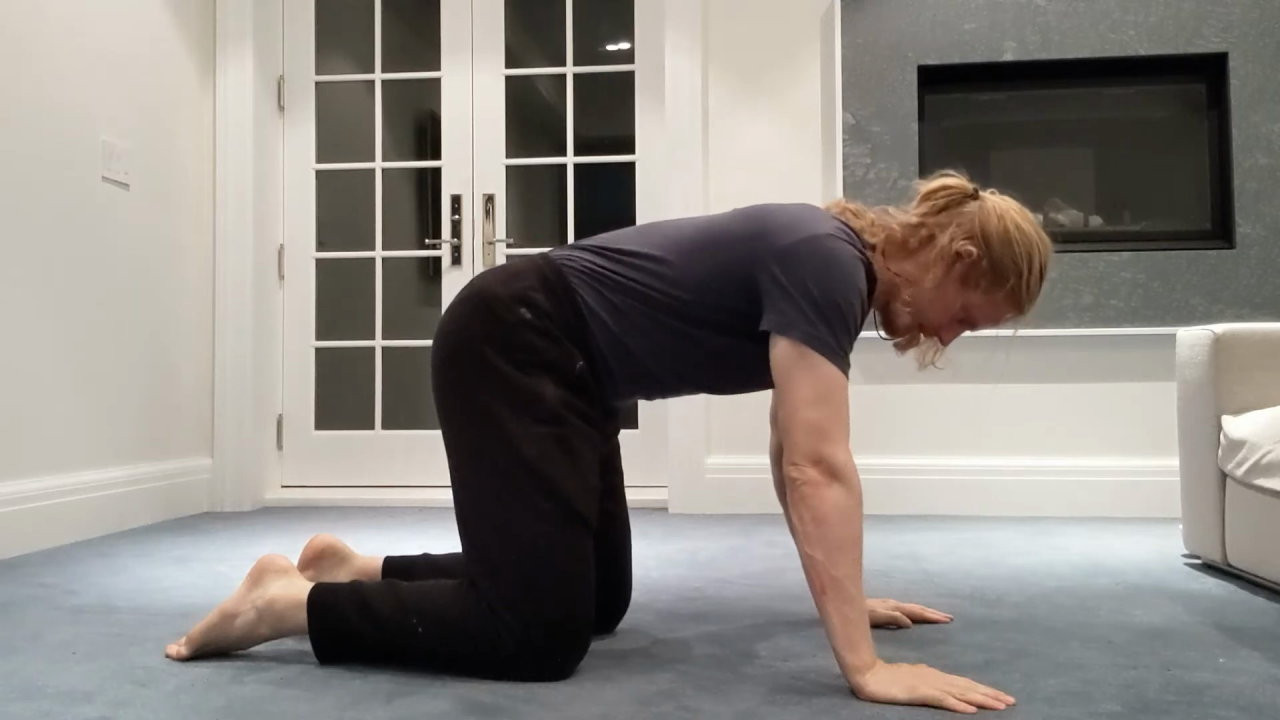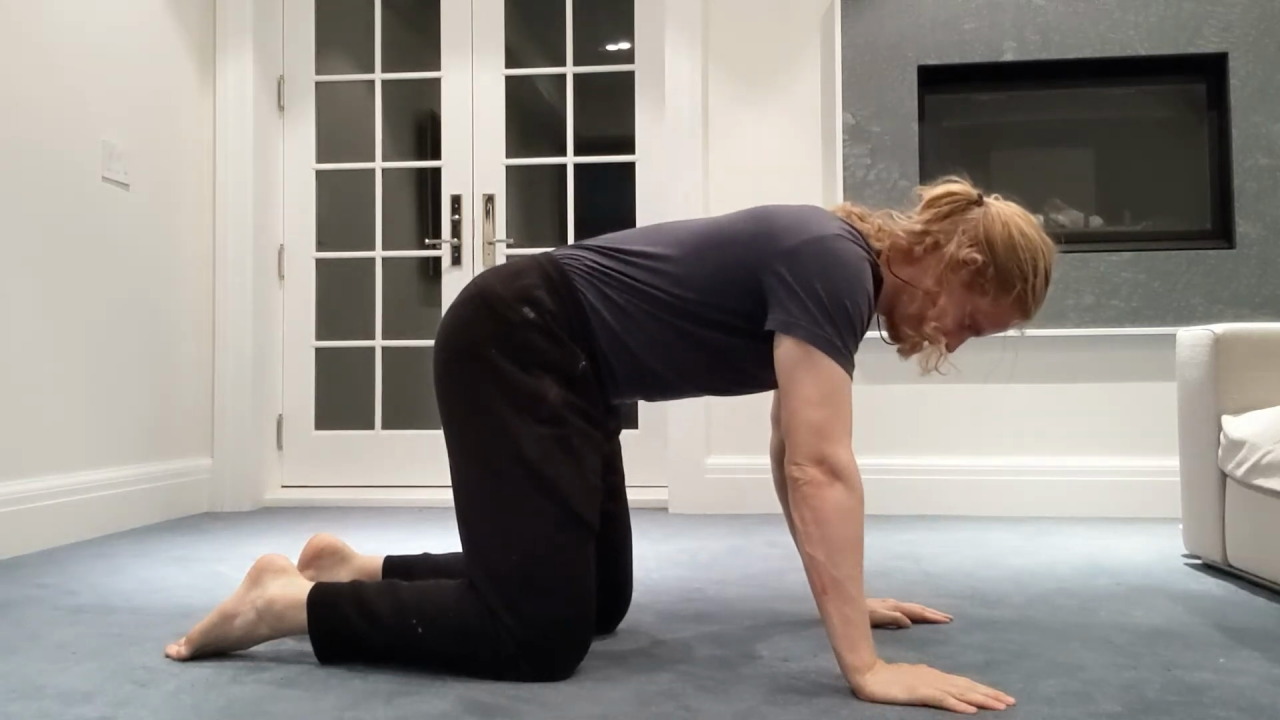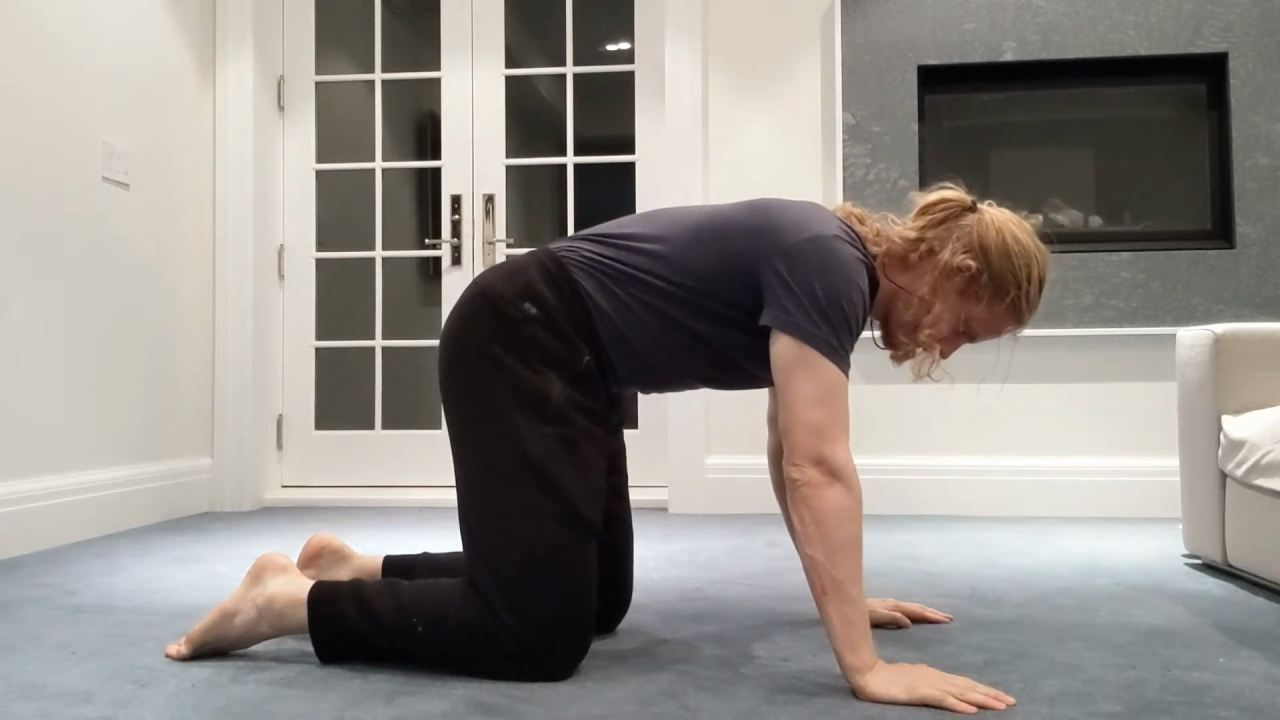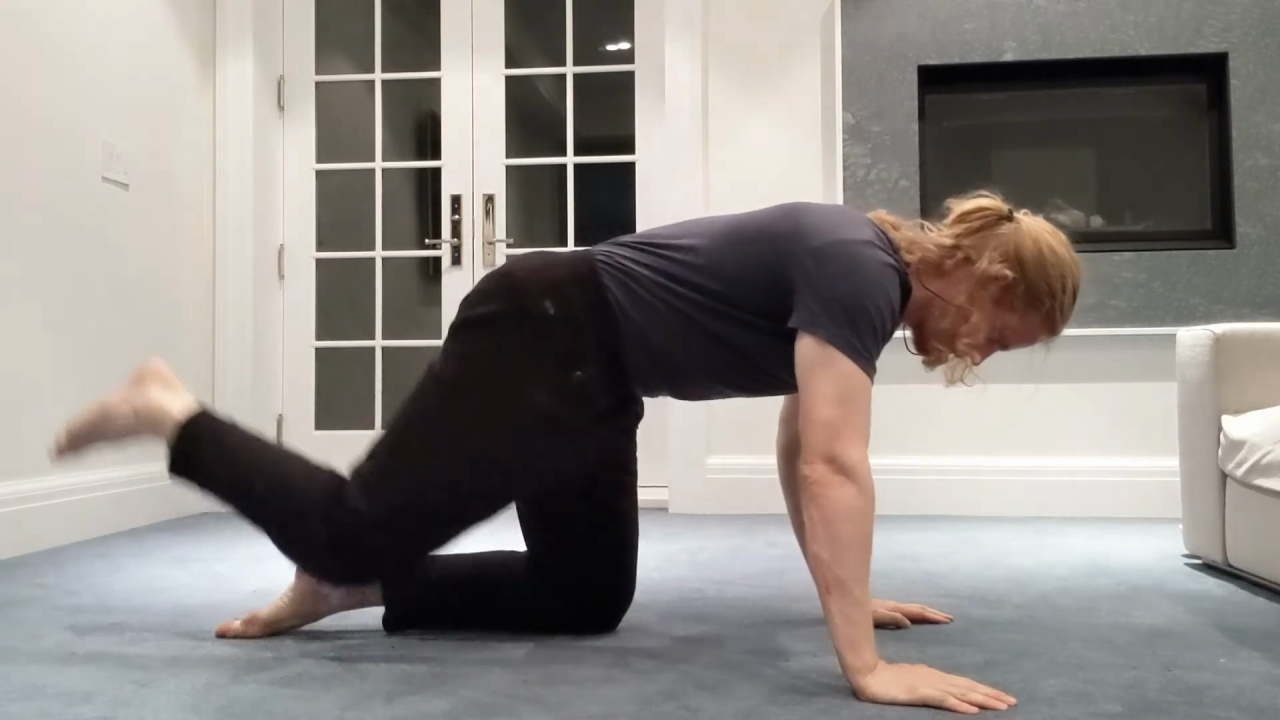
dt=1s
person 1, frame 1
left shoulder: (836, 267)
right shoulder: (824, 264)
left elbow: (792, 457)
right elbow: (818, 470)
left wrist: (847, 595)
left hip: (560, 367)
right hip: (510, 349)
left knee: (599, 598)
right knee: (543, 633)
left ankle: (353, 567)
right ankle: (292, 601)
person 1, frame 2
left shoulder: (838, 271)
right shoulder: (832, 265)
left elbow: (791, 457)
right elbow: (820, 470)
left wrist: (847, 596)
left hip: (559, 364)
right hip: (512, 346)
left knee: (598, 598)
right knee: (541, 632)
left ankle: (355, 566)
right ankle: (289, 598)
person 1, frame 3
left shoulder: (835, 271)
right shoulder: (826, 265)
left elbow: (790, 456)
right elbow: (819, 470)
left wrist: (846, 596)
left hip: (567, 361)
right hip: (519, 344)
left knee: (598, 600)
right knee: (543, 633)
left ankle: (356, 568)
right ankle: (290, 600)
person 1, frame 4
left shoulder: (858, 273)
right shoulder: (857, 272)
left elbow: (799, 454)
right elbow: (832, 469)
left wrist: (846, 596)
left hip: (585, 375)
right hip: (541, 340)
left knee: (587, 600)
right knee: (362, 527)
left ankle: (342, 579)
right ankle: (169, 418)
